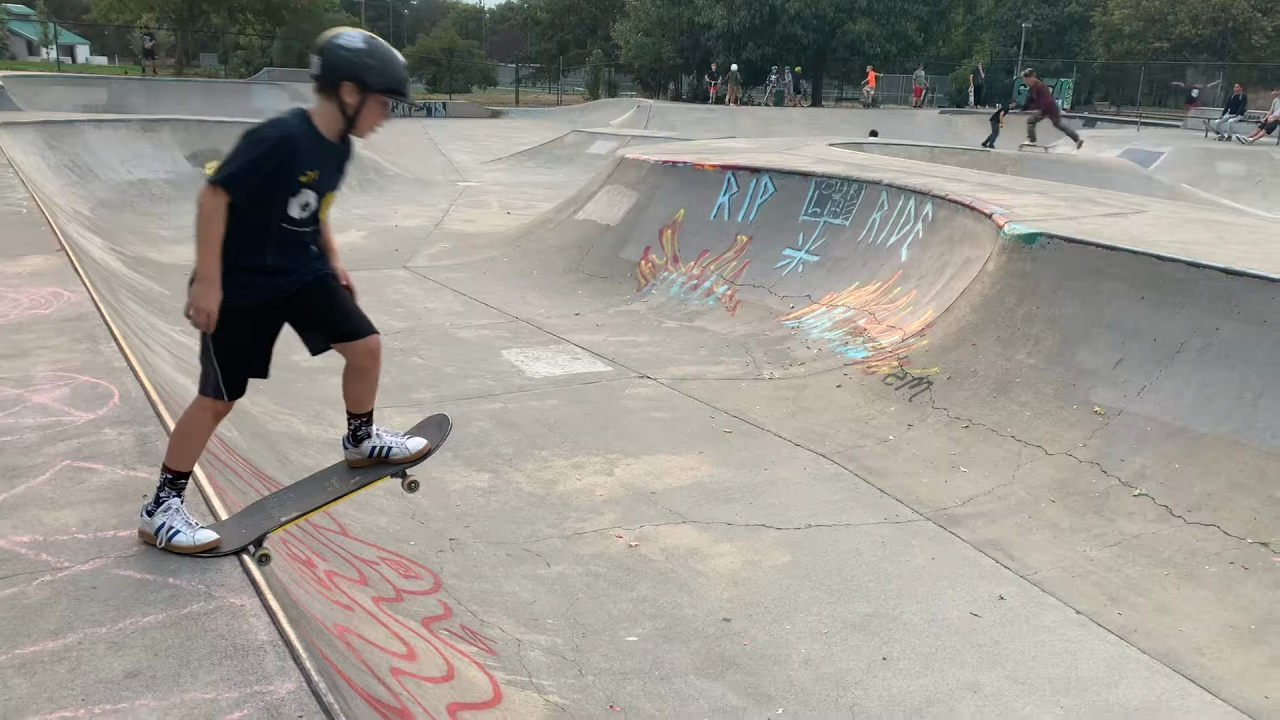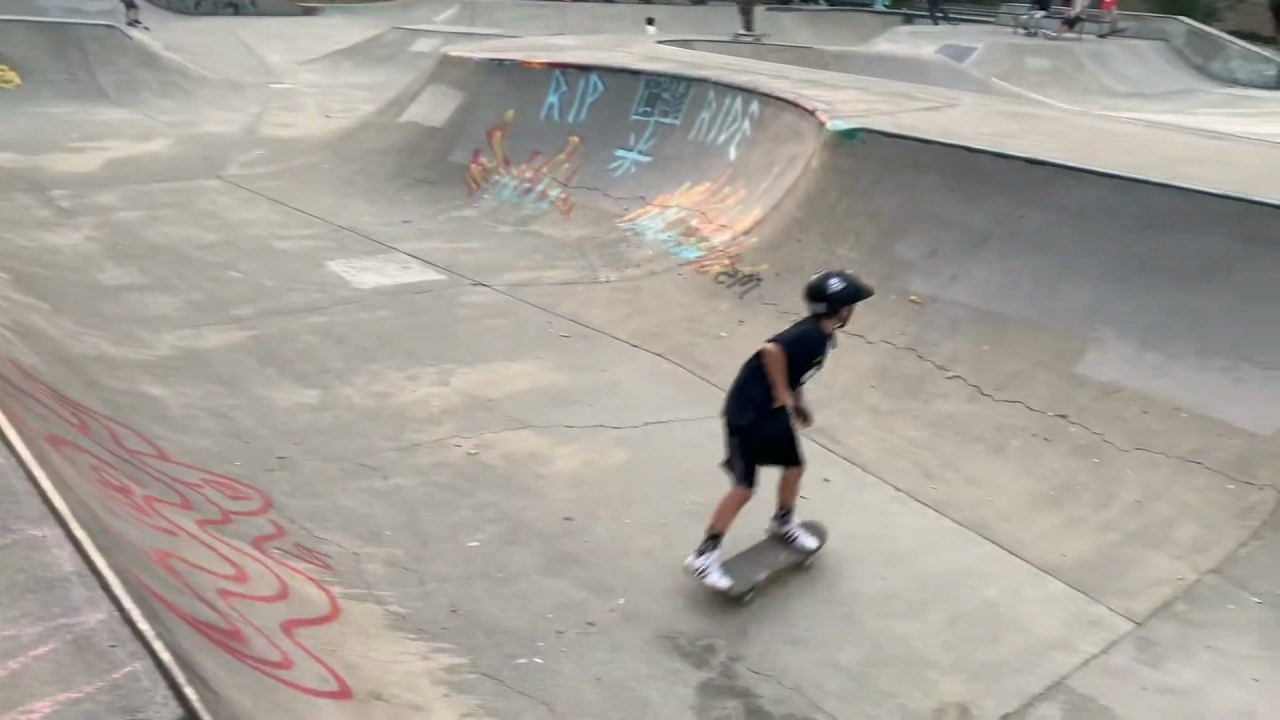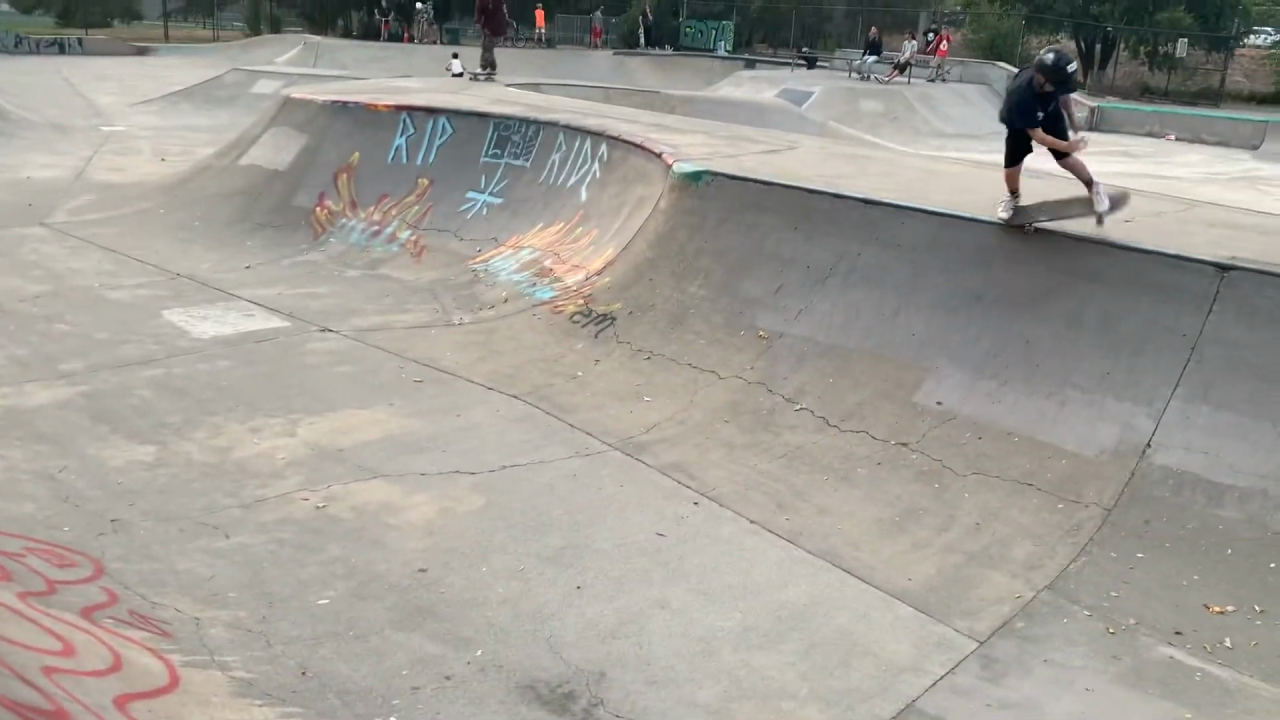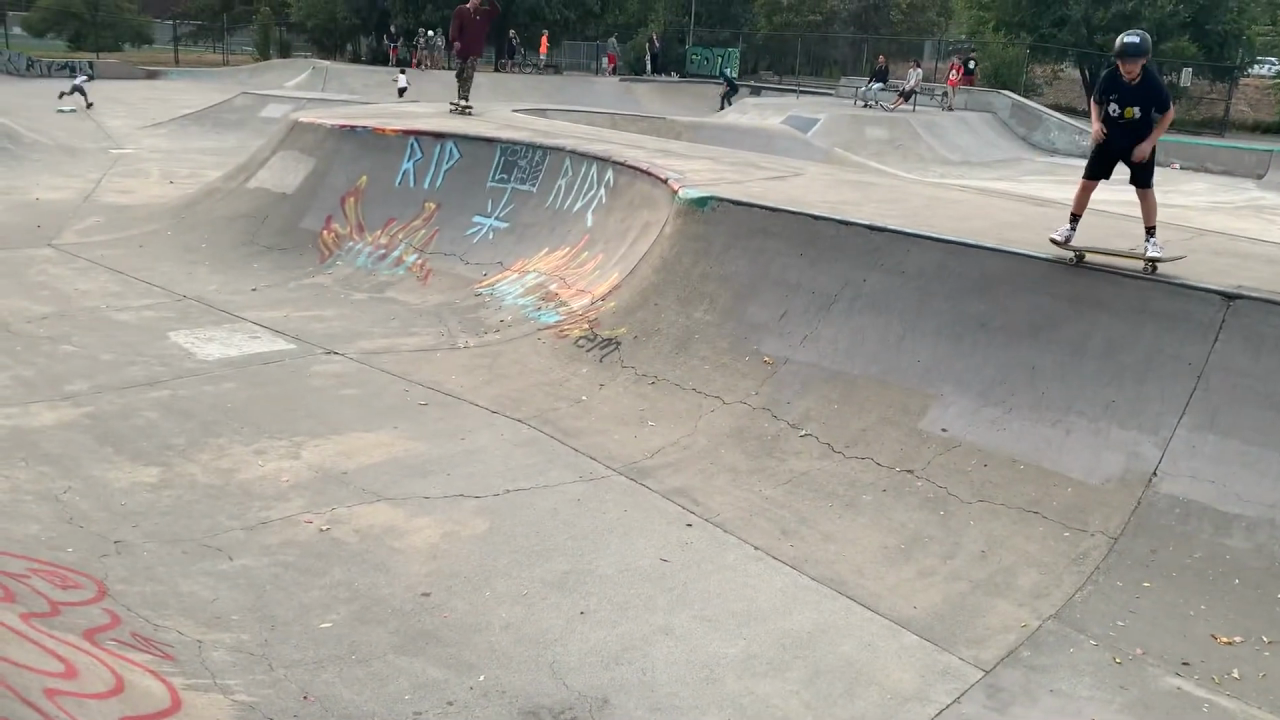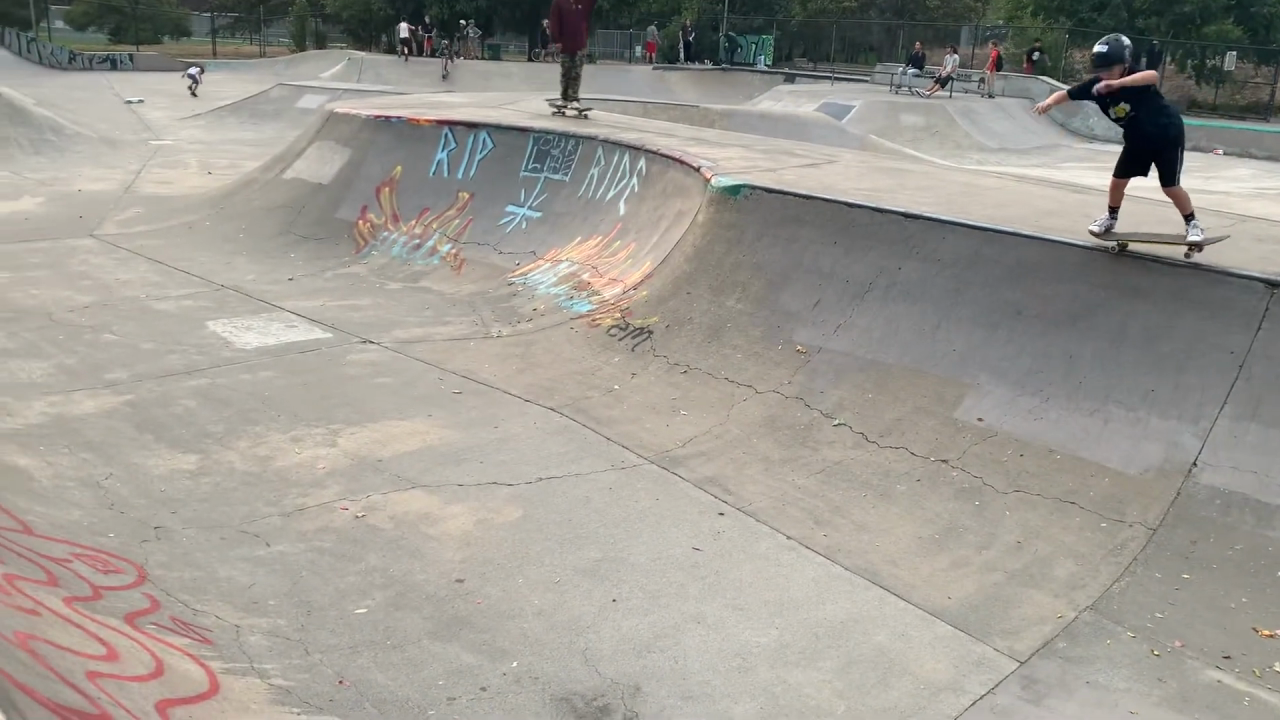
dt=1s
person 1, frame 1
left shoulder: (337, 147)
right shoulder: (277, 138)
right elbow: (214, 194)
left wrist: (332, 259)
right wrist: (208, 281)
left hip: (303, 271)
right hip: (241, 285)
left knee: (365, 345)
right knee: (218, 400)
left ankle: (360, 439)
right ankle: (161, 507)
person 1, frame 2
left shoulder: (819, 335)
right shoulder: (810, 335)
right elbow: (772, 349)
left wrist: (798, 400)
right wrist: (783, 395)
left hip: (773, 410)
right hip: (747, 413)
left knee: (794, 468)
right knee: (743, 489)
left ankle: (783, 522)
right ankle: (705, 553)
person 1, frame 3
left shoulder: (1053, 78)
right shoulder: (1021, 94)
left elbow: (1063, 96)
right elbow: (1037, 135)
left wrist: (1071, 118)
right wrist: (1065, 146)
left hip: (1049, 116)
right hip: (1019, 125)
left knee: (1065, 160)
right knee: (1012, 167)
left ankle: (1093, 187)
right ankle: (1013, 197)
person 1, frame 4
left shoulder: (1153, 83)
right shoulder: (1108, 77)
left elbow: (1168, 113)
left wrist: (1149, 143)
right wrist: (1096, 123)
left hip: (1139, 145)
right hip: (1107, 141)
left knee: (1145, 190)
right knee: (1087, 183)
left ankle: (1151, 239)
right ankle: (1070, 227)
person 1, frame 5
left shoulder: (1137, 80)
right shoulder: (1098, 84)
left elbow: (1153, 75)
right elbow: (1065, 94)
left wrist: (1117, 83)
right wrist: (1048, 102)
left hip: (1167, 135)
right hip: (1137, 137)
left knee: (1170, 187)
right knee: (1118, 180)
left ankle: (1192, 223)
right ankle: (1111, 217)
